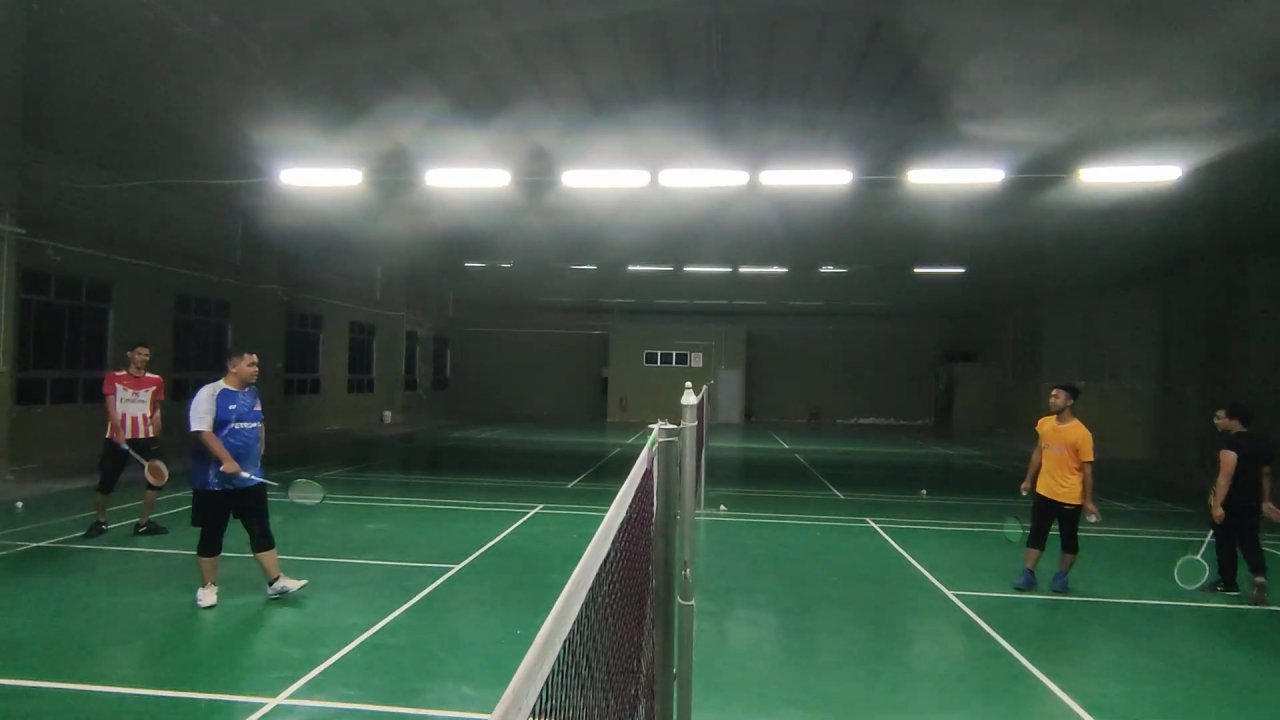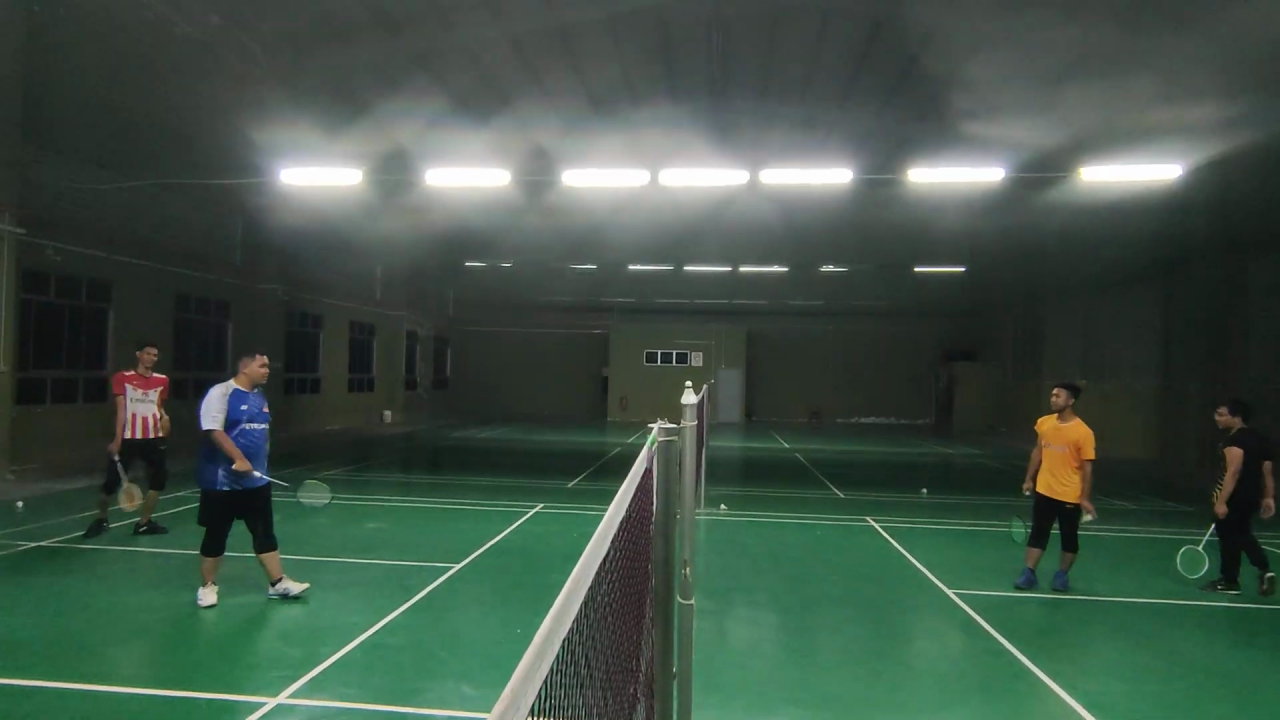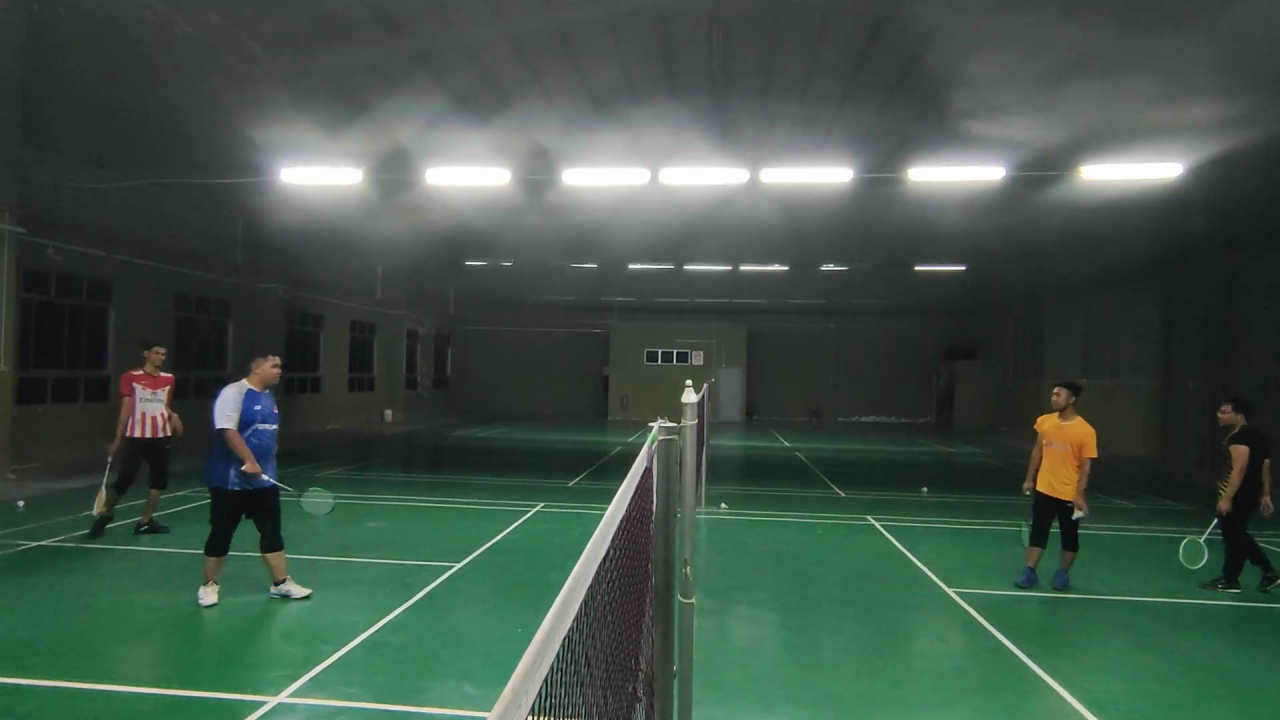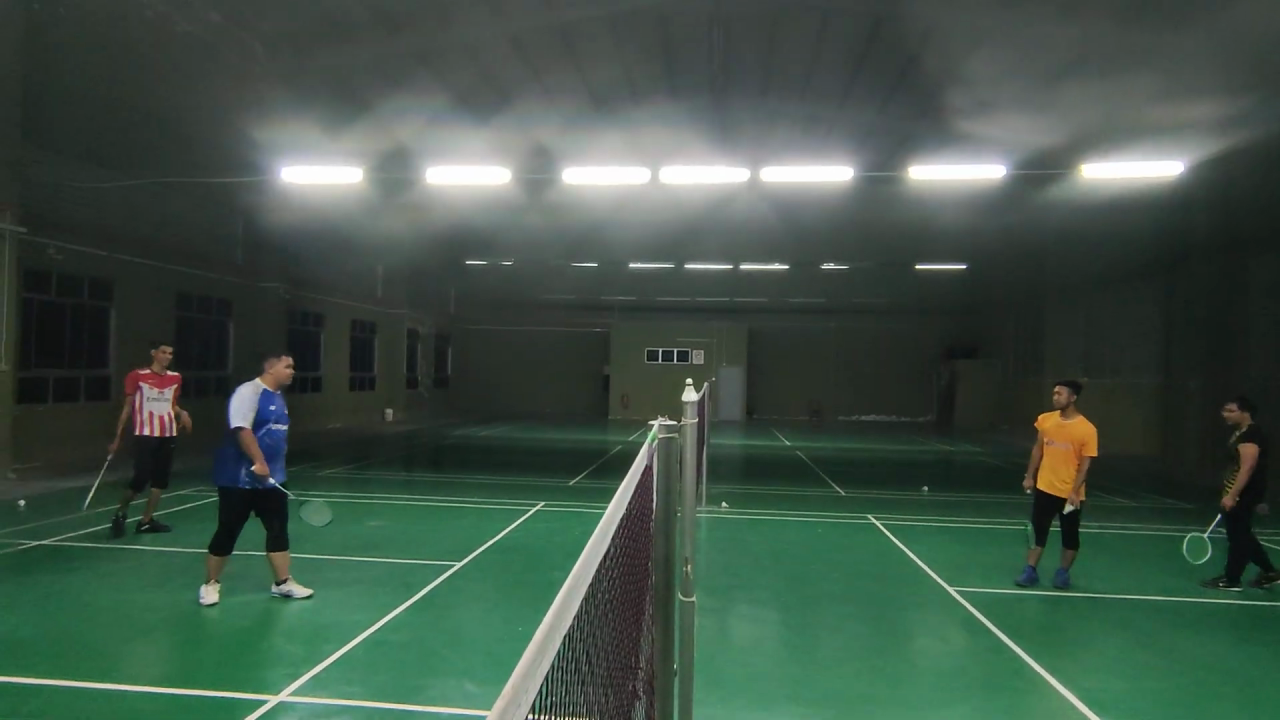
dt=0.1s
person 1, frame 1
left shoulder: (252, 394)
right shoulder: (210, 393)
right elbow: (203, 432)
left wrist: (259, 451)
right wrist: (227, 461)
left hip: (250, 478)
right hip: (215, 480)
left knee: (261, 529)
right knee: (212, 533)
left ankle: (276, 581)
right ankle: (208, 586)
person 1, frame 2
left shoulder: (259, 395)
right shoulder: (220, 393)
right elbow: (214, 431)
left wrist: (263, 454)
right wrist: (238, 460)
left hip: (256, 479)
right hip: (222, 480)
left knee: (264, 531)
right knee: (216, 534)
left ankle: (278, 583)
right ankle: (208, 586)
person 1, frame 3
left shoulder: (268, 396)
right shoulder: (234, 393)
right elbow: (227, 430)
right wrist: (249, 461)
left hip: (262, 479)
right hip: (231, 479)
left knee: (272, 530)
right knee: (222, 532)
left ankle: (281, 583)
right ankle: (209, 584)
person 1, frame 4
left shoulder: (278, 397)
right shoulder: (249, 392)
right elbow: (241, 429)
right wrist: (258, 463)
left hip: (271, 478)
right hip: (240, 478)
left knee: (278, 529)
right knee: (228, 531)
left ankle: (283, 582)
right ankle: (211, 583)
person 2, frame 1
left shoulder: (1081, 433)
right shoulder: (1044, 424)
left elbow: (1087, 469)
left wrist: (1088, 500)
right wrist: (1028, 479)
left hip: (1070, 497)
right hip: (1044, 492)
left knee: (1069, 538)
right knee: (1036, 534)
left ankle: (1062, 576)
right ankle: (1028, 574)
person 2, frame 2
left shoulder: (1083, 432)
right shoulder: (1043, 423)
left elbow: (1087, 467)
left wrist: (1085, 498)
right wrist: (1029, 479)
left hip: (1070, 496)
right hip: (1044, 491)
left knee: (1069, 537)
right knee: (1037, 533)
left ankle: (1062, 575)
right ankle: (1029, 573)
person 2, frame 3
left shoulder: (1085, 431)
right shoulder: (1044, 422)
left elbow: (1086, 466)
left wrist: (1080, 496)
right wrist: (1029, 478)
left hip: (1070, 496)
right hip: (1044, 490)
left knee: (1069, 536)
right knee: (1037, 532)
left ankle: (1062, 574)
right ankle: (1029, 572)
person 2, frame 4
left shoulder: (1087, 429)
right shoulder: (1045, 420)
left elbow: (1085, 464)
left wrist: (1075, 492)
right wrist: (1029, 476)
left hip: (1070, 493)
right hip: (1044, 488)
left knee: (1070, 535)
right knee: (1037, 530)
left ankle: (1063, 572)
right ankle: (1031, 570)
person 3, frame 1
left shoulder: (1231, 443)
right shoulder: (1261, 443)
left elbow: (1226, 475)
right elbow: (1264, 476)
left wrist: (1217, 504)
right wrist: (1266, 502)
left hip: (1230, 502)
right hip: (1252, 503)
left knee: (1225, 541)
right knee: (1250, 543)
left ankle: (1228, 583)
right ankle: (1259, 577)
person 3, frame 2
left shoulder: (1235, 440)
right shoulder: (1259, 439)
left elbow: (1233, 472)
right elbow: (1267, 472)
left wrist: (1222, 501)
right wrist: (1268, 497)
left hip: (1233, 499)
right hip: (1252, 497)
left knee: (1229, 539)
right knee: (1243, 536)
left ankle: (1229, 582)
right ankle: (1264, 570)
person 3, frame 3
left shoulder: (1239, 437)
right shoulder: (1255, 435)
left elbow: (1239, 470)
right elbow: (1264, 469)
left wrist: (1227, 499)
left hip: (1236, 496)
right hip: (1248, 495)
left knee: (1232, 537)
right knee: (1239, 535)
left ankle: (1230, 580)
person 3, frame 4
left shoulder: (1248, 436)
right shoulder: (1249, 434)
left elbow: (1247, 468)
right elbow: (1261, 467)
left wrist: (1231, 495)
right wrist: (1249, 495)
left hip: (1241, 494)
right hip: (1249, 493)
left knee: (1238, 535)
right knee: (1242, 534)
left ankle: (1232, 579)
person 4, frame 1
left shoulder: (156, 380)
right shoulder: (114, 378)
right elbow: (111, 409)
left wrist: (156, 420)
right wrist: (117, 433)
left hip: (146, 437)
right hip: (118, 438)
right knee: (106, 482)
left ankle: (144, 522)
right ankle: (100, 523)
person 4, frame 2
left shoulder: (162, 380)
right shoulder: (122, 378)
right elbow: (120, 410)
left wrist: (164, 417)
right wrist: (117, 439)
left hip: (154, 437)
right hip: (128, 438)
left knee: (159, 479)
right knee: (112, 481)
left ankle: (144, 522)
right ankle: (101, 520)
person 4, frame 3
left shoulder: (169, 379)
right shoulder: (131, 378)
right elbow: (125, 409)
left wrist: (173, 416)
right wrist: (117, 440)
left hip: (162, 436)
right hip: (137, 436)
left knee: (160, 480)
right knee: (124, 479)
left ankle: (146, 521)
right ankle: (104, 517)
person 4, frame 4
left shoulder: (175, 378)
right shoulder: (137, 376)
right elbow: (127, 408)
left wrist: (182, 413)
right wrist: (117, 438)
left hip: (167, 435)
right hip: (145, 435)
left knee: (161, 479)
right knee: (141, 478)
left ankle: (146, 520)
right ankle: (121, 514)
